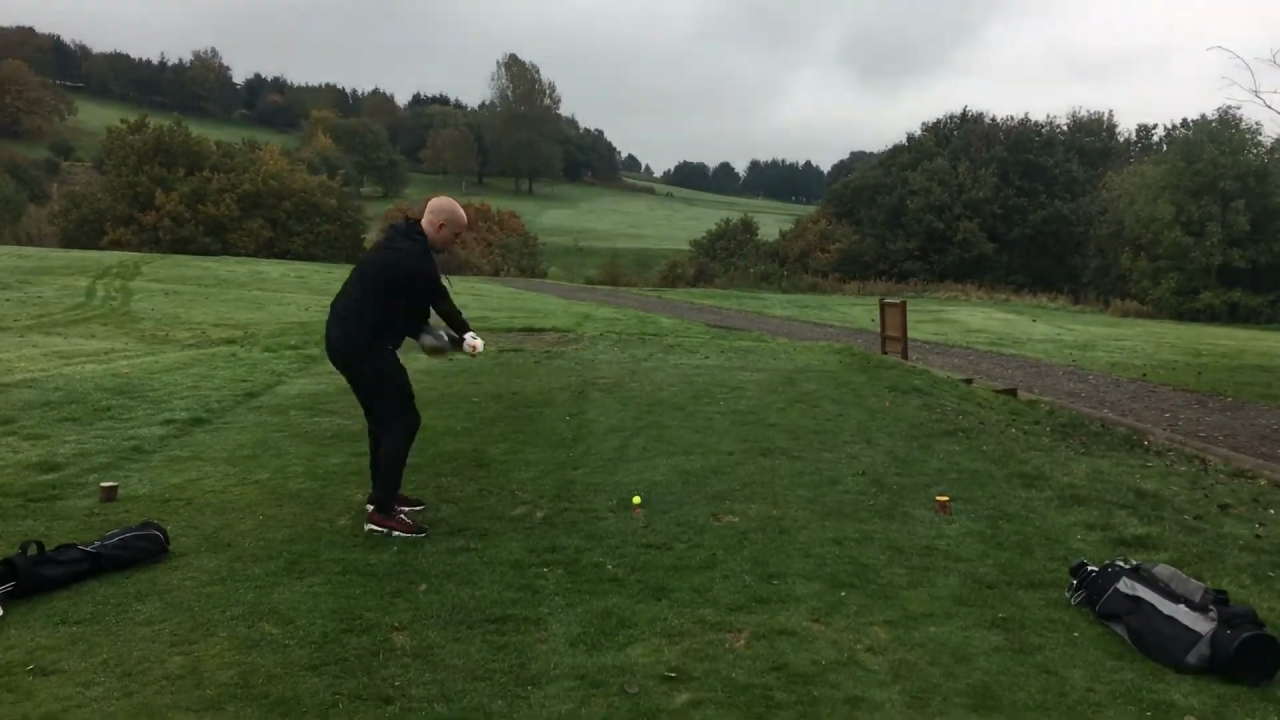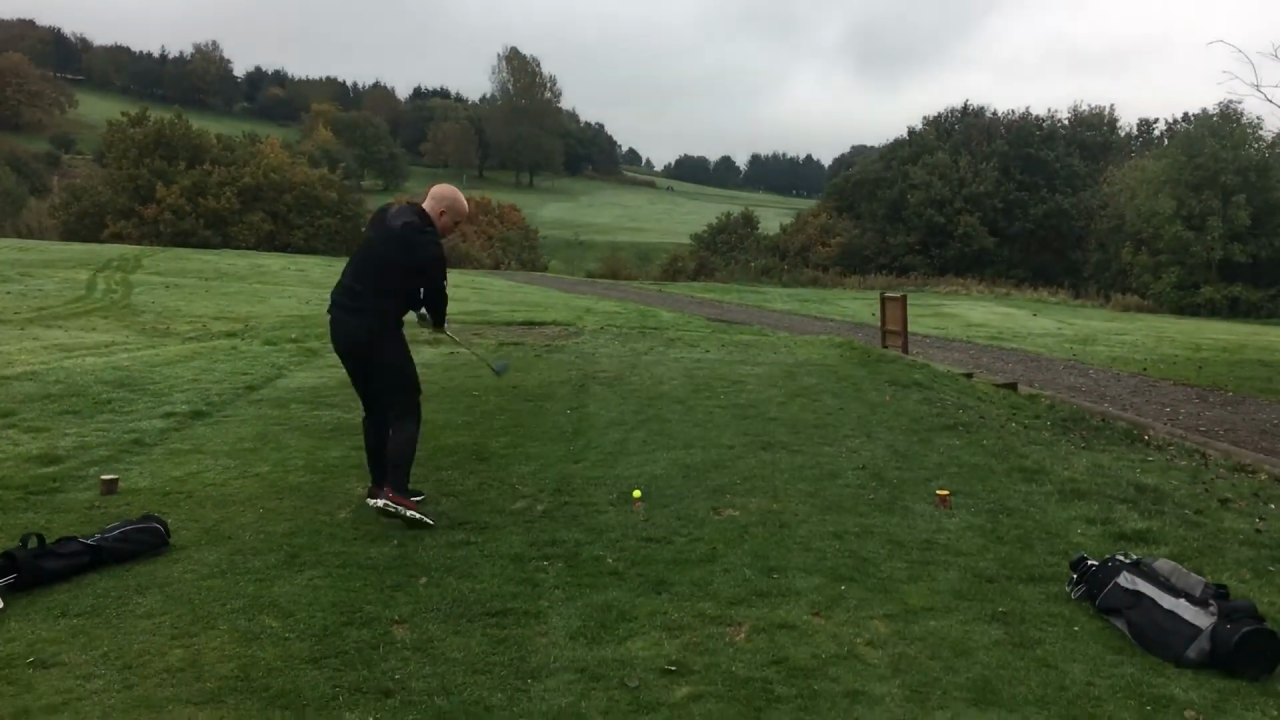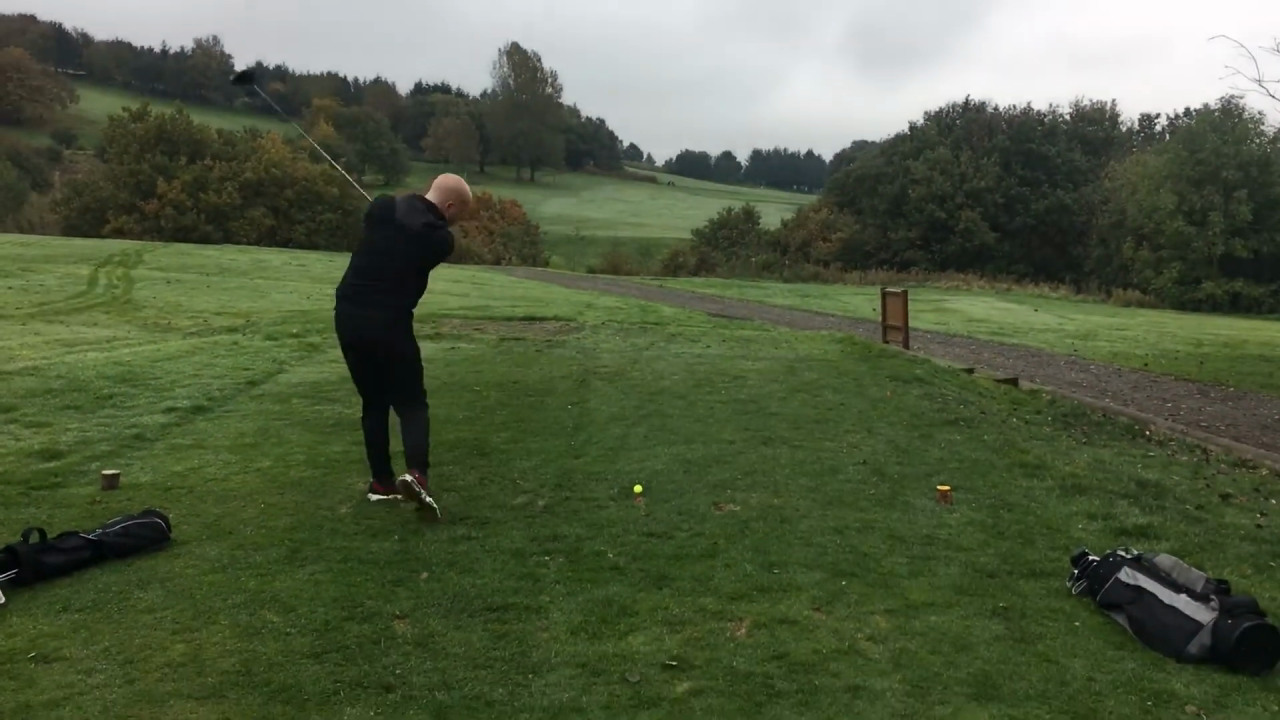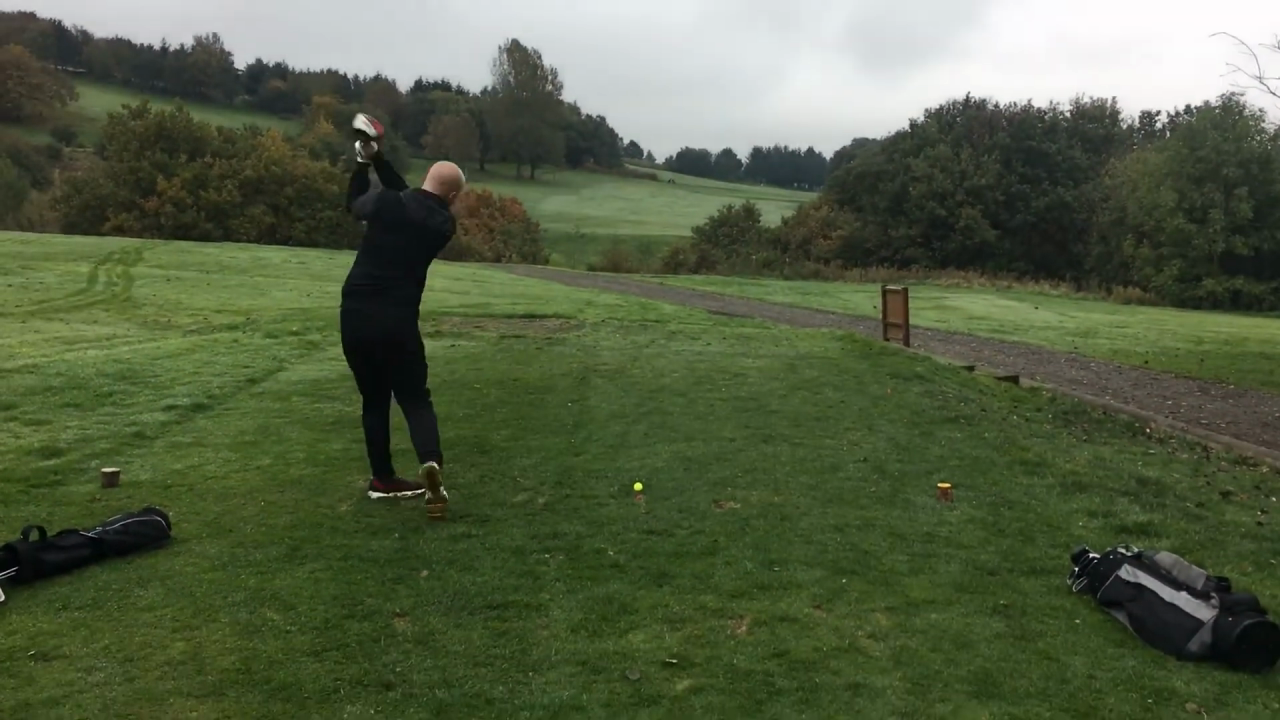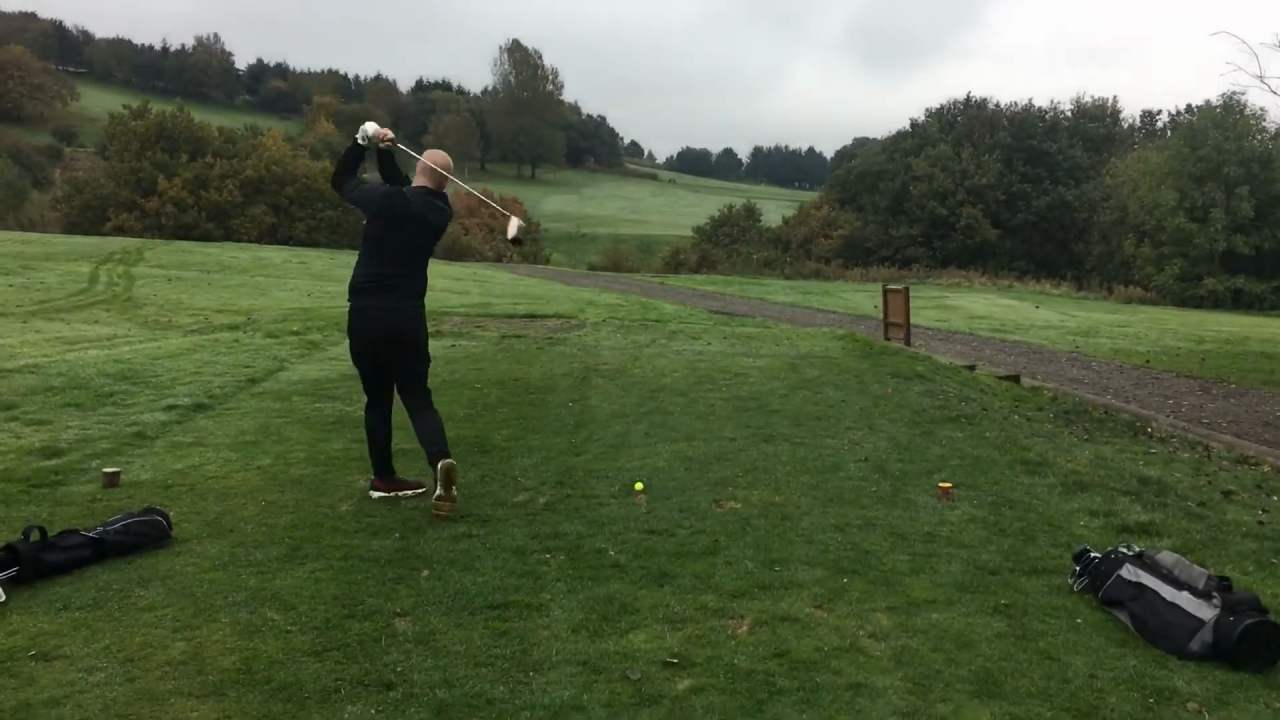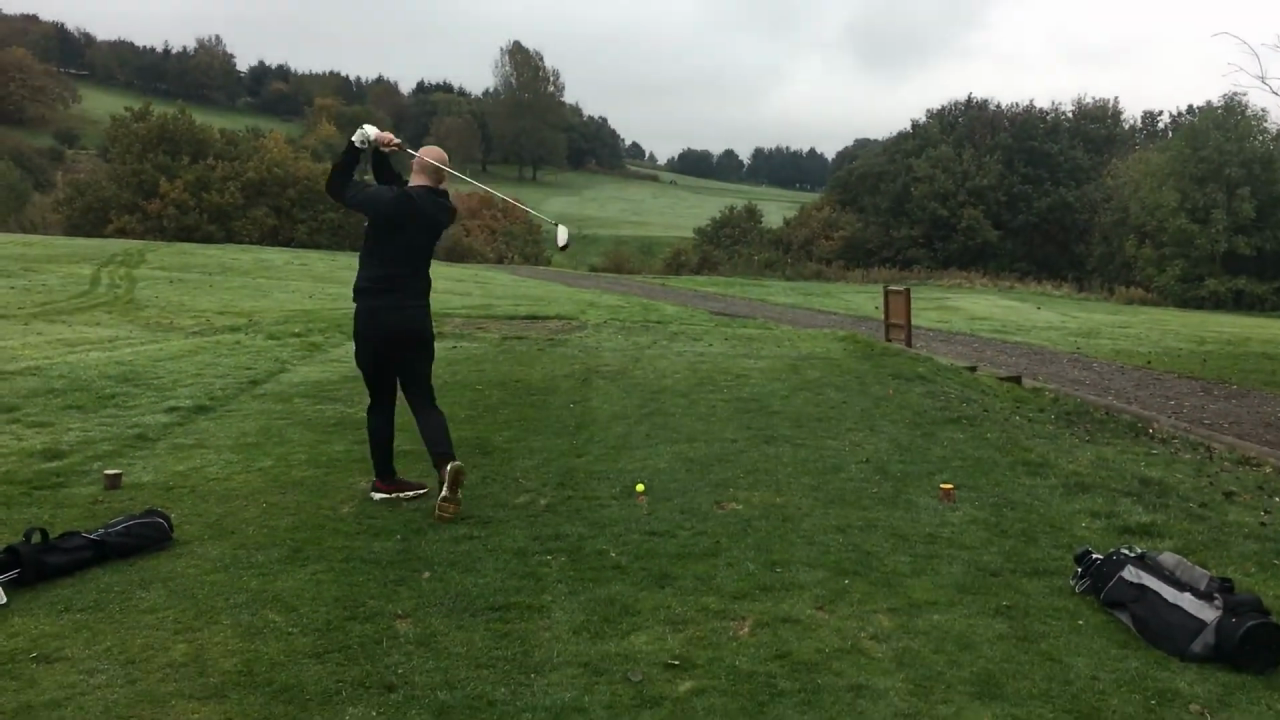
dt=0.1s
person 1, frame 1
left shoulder: (410, 247)
right shoulder: (409, 253)
left elbow: (438, 302)
right elbow: (418, 310)
left wrist: (463, 334)
right wrist: (464, 336)
left hip: (347, 335)
right hip: (361, 342)
left knee: (388, 415)
right knee: (400, 419)
left ankle: (382, 493)
right ankle: (382, 512)
person 1, frame 2
left shoulder: (387, 215)
right shoulder: (431, 249)
right elbow: (434, 296)
right wrist: (437, 322)
left hip: (343, 322)
right hip: (377, 330)
left knee: (376, 406)
right knee: (404, 409)
left ankle: (381, 484)
right ankle: (395, 492)
person 1, frame 3
left shoulder: (384, 207)
right shoulder: (441, 239)
left hip: (349, 317)
right hip: (389, 324)
left knee: (374, 400)
right knee: (411, 402)
left ankle: (381, 480)
right ankle: (416, 473)
person 1, frame 4
left shoulder: (386, 204)
right shoulder: (444, 225)
left elbow: (356, 202)
left wrist: (364, 155)
right wrist: (378, 159)
left hip: (356, 314)
right hip: (398, 320)
left knee: (375, 398)
right knee: (415, 400)
left ankle: (383, 478)
right ankle: (429, 464)
person 1, frame 5
left shoulder: (388, 199)
right shoulder: (440, 213)
left elbow: (340, 182)
left wrist: (364, 136)
right wrist: (383, 148)
left hip: (365, 313)
right hip: (406, 317)
left knee: (377, 398)
right knee: (418, 398)
left ankle: (383, 478)
right ankle: (440, 461)
person 1, frame 6
left shoulder: (394, 203)
right shoulder: (440, 211)
left elbow: (336, 187)
left wrist: (363, 139)
right wrist: (378, 150)
left hip: (373, 314)
right hip: (414, 316)
left knee: (381, 399)
right knee: (422, 397)
left ankle: (385, 479)
right ankle: (446, 465)
